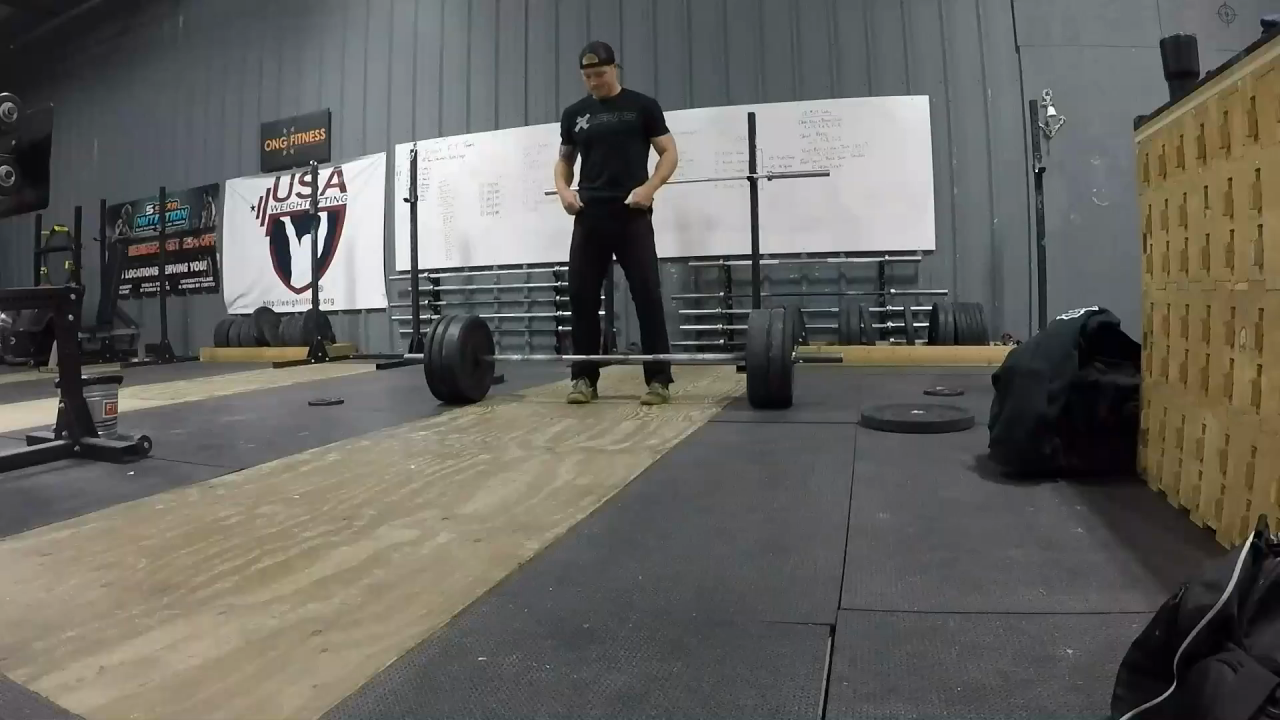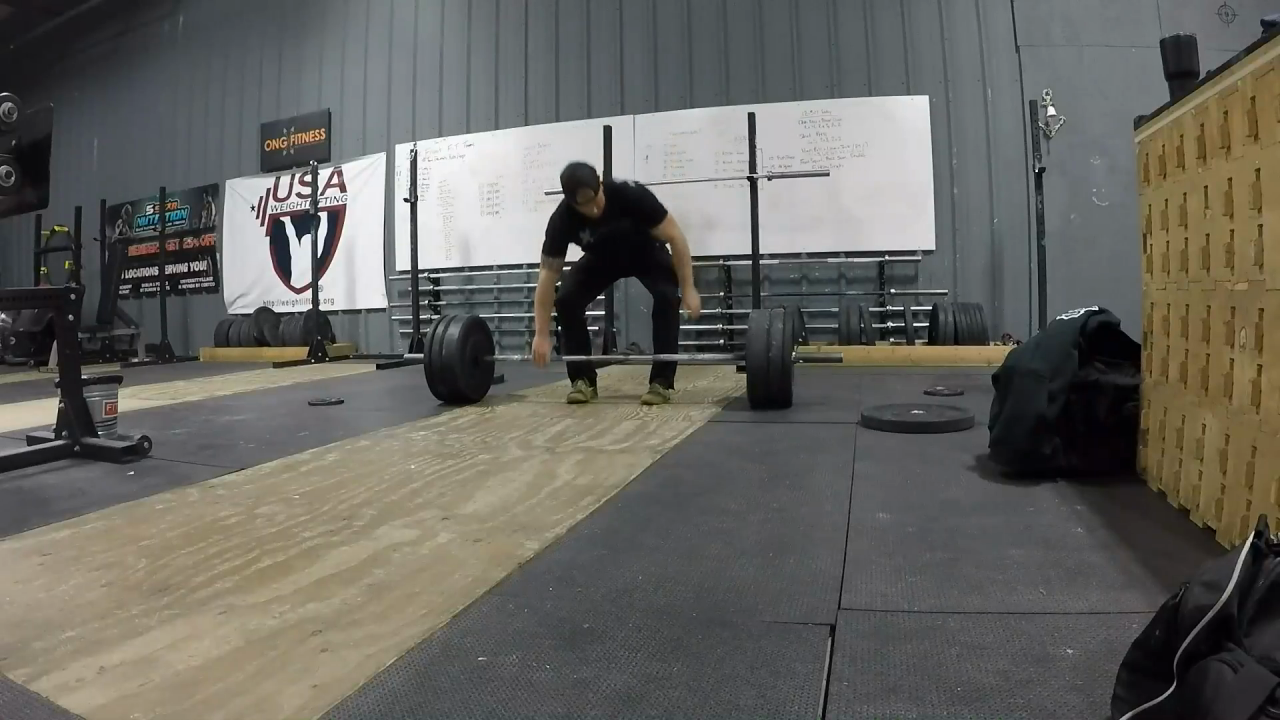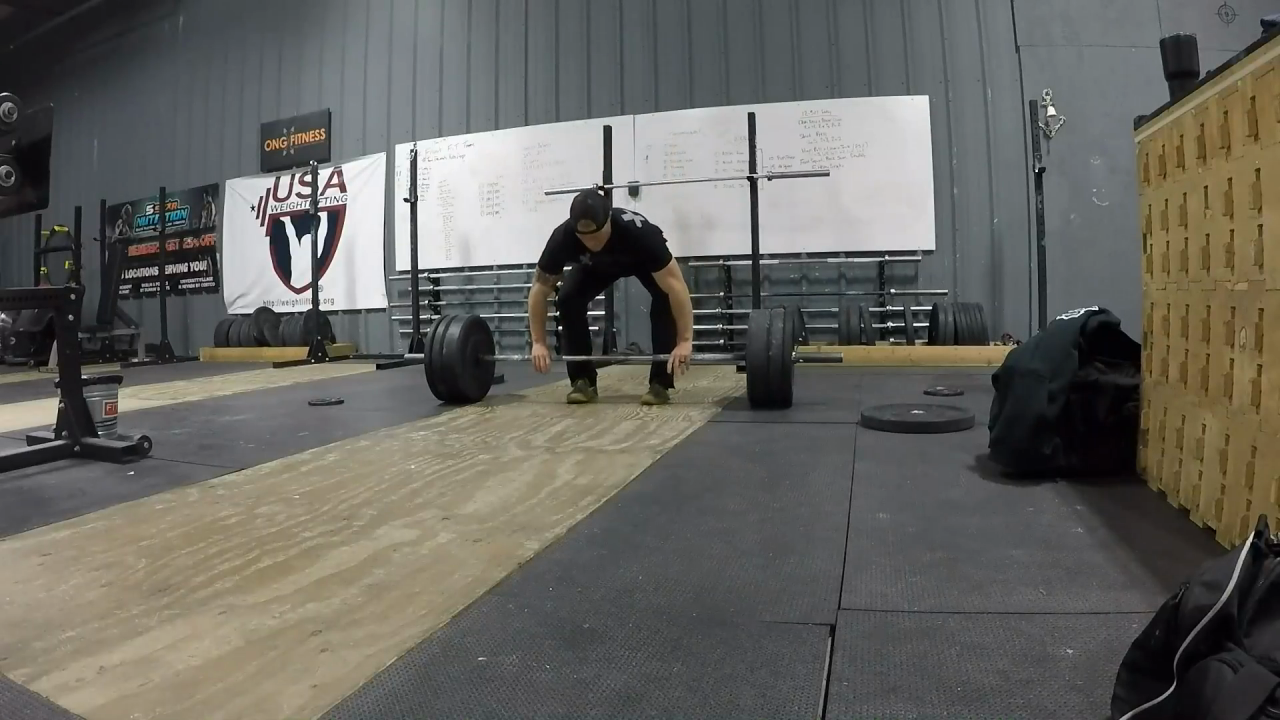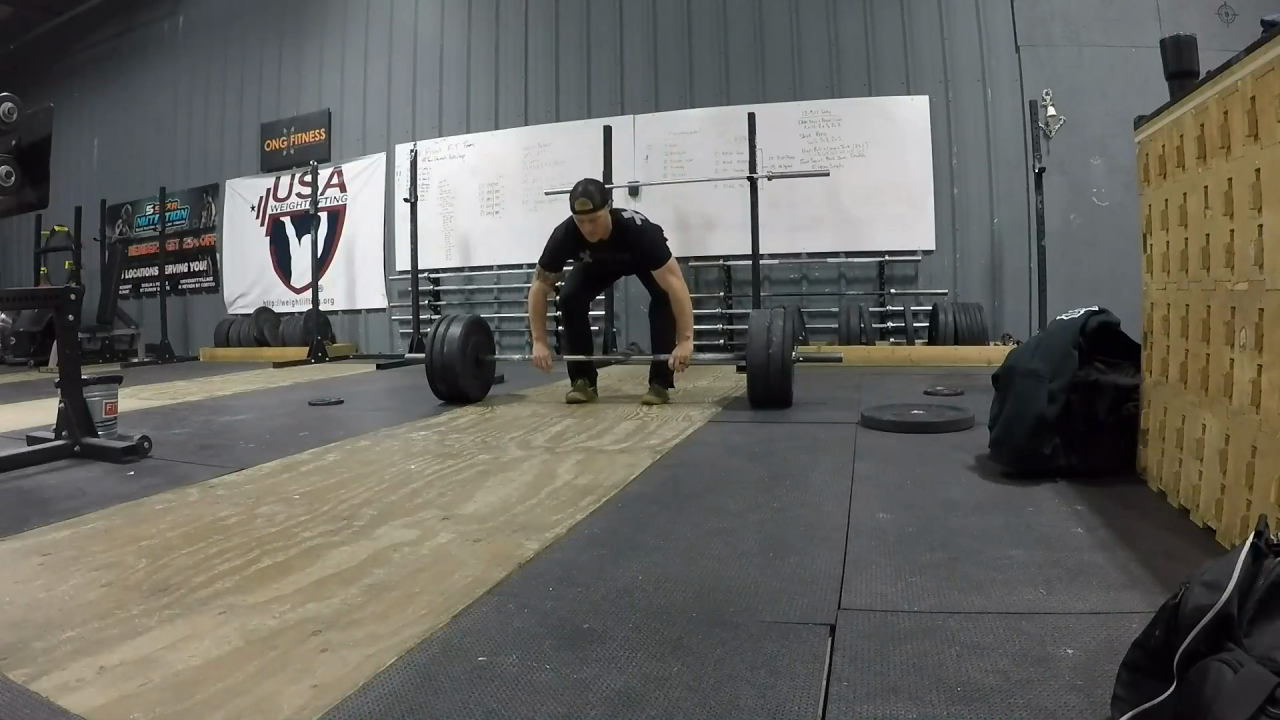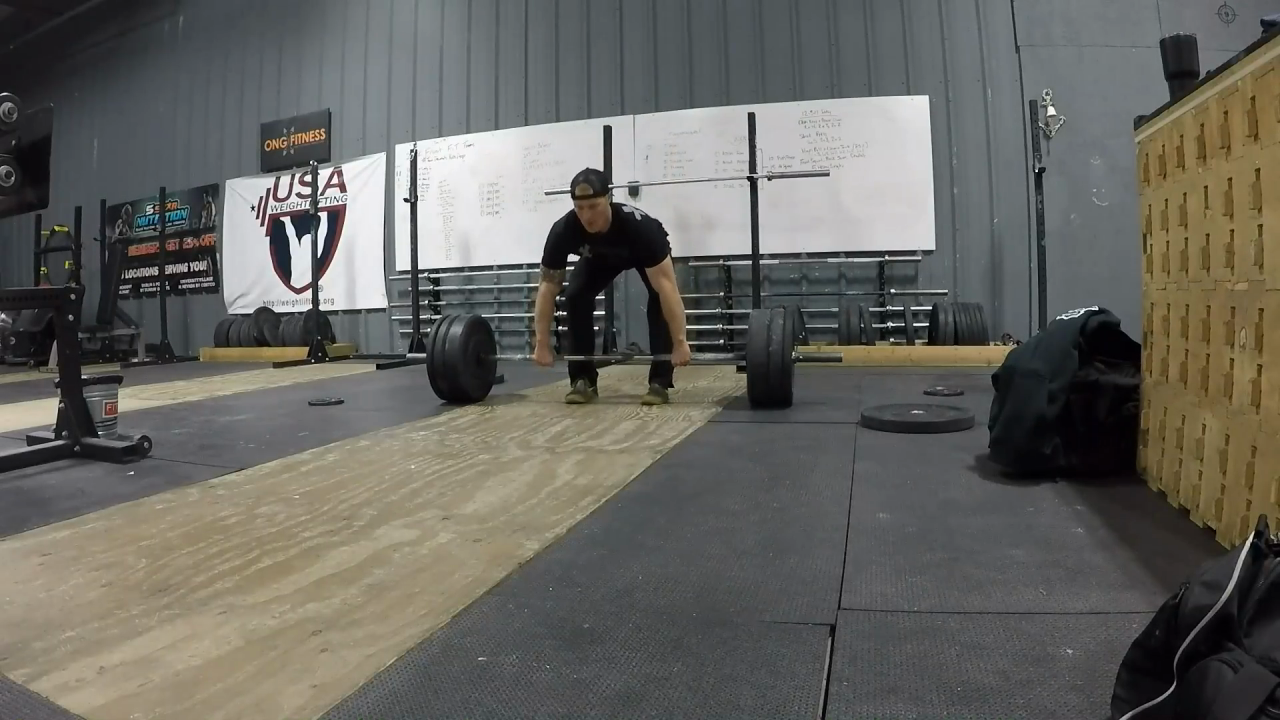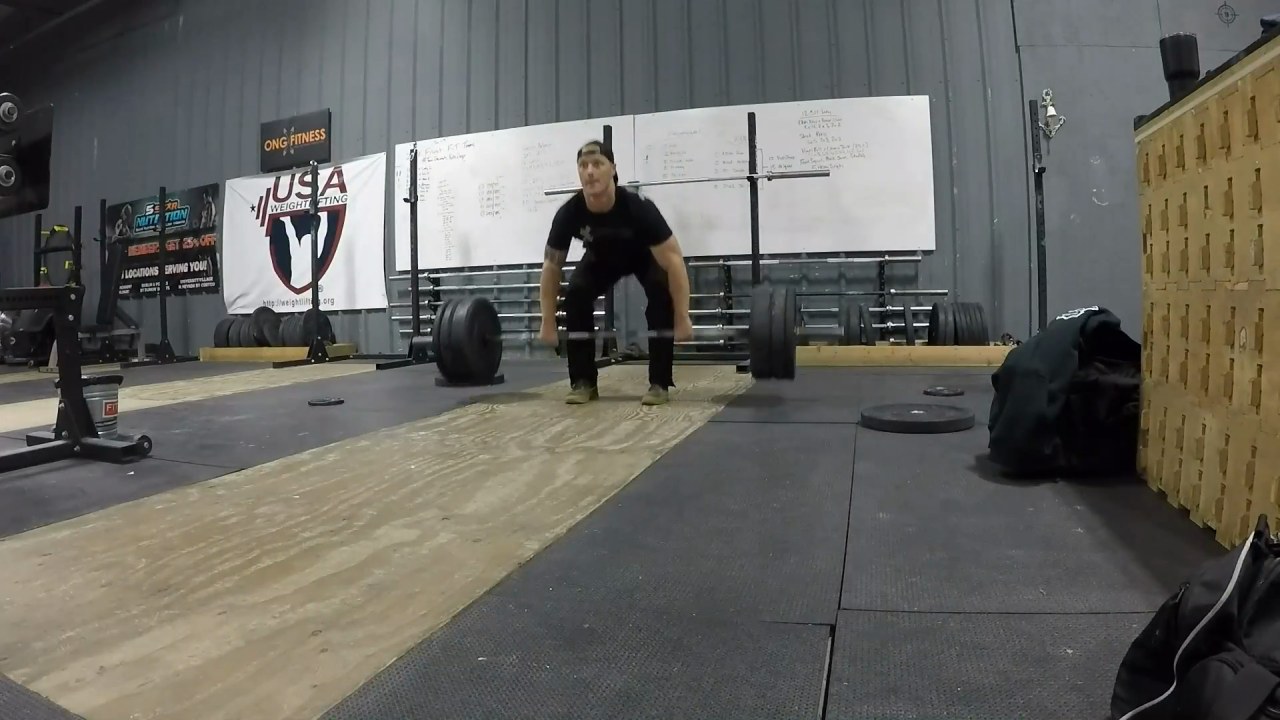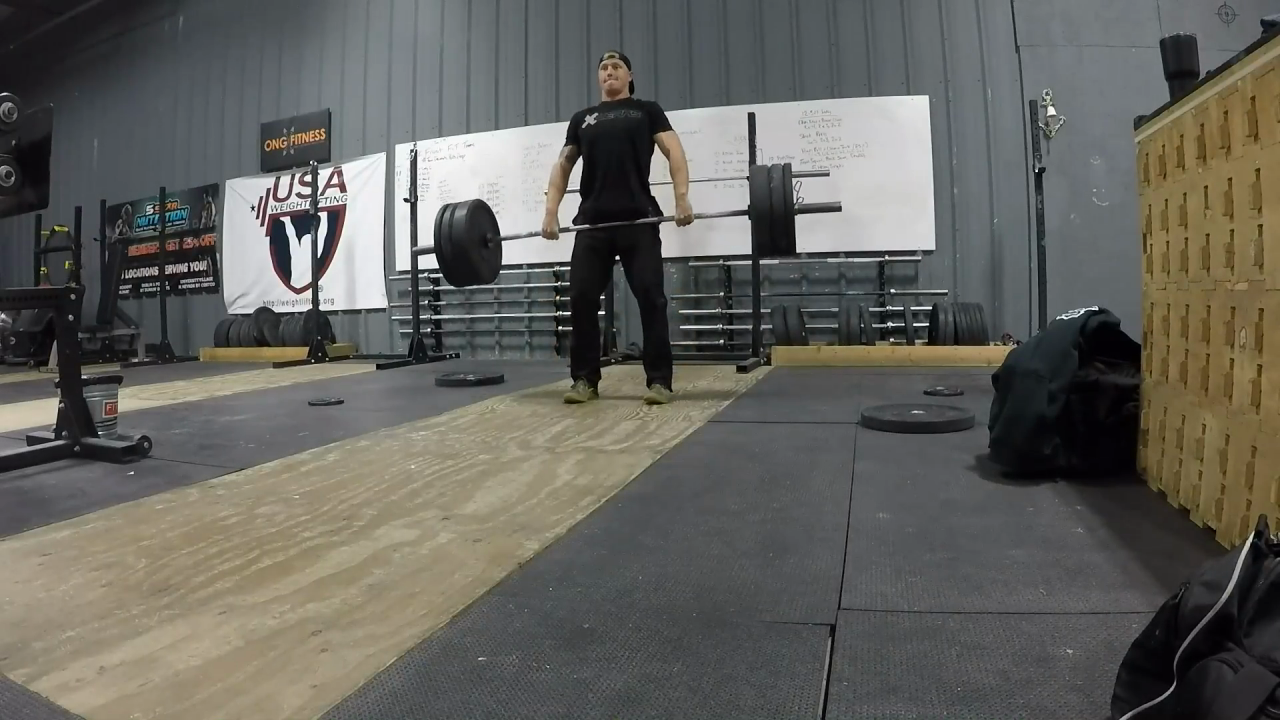
dt=0.7s
person 1, frame 1
left shoulder: (642, 105)
right shoulder: (574, 113)
left elbow: (669, 152)
right elbow: (563, 160)
left wrist: (650, 187)
right wrist: (564, 189)
left hip: (631, 214)
right hip: (589, 217)
left knee: (647, 295)
right knee: (582, 298)
left ankle: (658, 380)
right ankle: (584, 379)
person 1, frame 2
left shoulder: (631, 195)
right shoulder: (562, 220)
left elbow: (674, 236)
right elbow: (547, 275)
left wrist: (688, 289)
right wrist: (541, 334)
left hip: (646, 254)
right hip: (599, 259)
left knee: (668, 296)
right knee: (565, 299)
left ankle: (661, 381)
right ankle: (583, 379)
person 1, frame 3
left shoulder: (637, 230)
right shoulder: (562, 238)
left elbow: (676, 286)
right elbow: (539, 291)
left wrist: (685, 341)
right wrist: (538, 342)
left hip: (641, 259)
left knee: (665, 297)
right knee: (568, 299)
left ankle: (660, 383)
right ankle: (583, 380)
person 1, frame 4
left shoulder: (638, 230)
right shoulder: (563, 237)
left elbow: (675, 286)
right elbow: (539, 288)
left wrist: (685, 341)
right wrist: (539, 342)
left hip: (642, 259)
right hip: (598, 264)
left knee: (664, 296)
right knee: (570, 298)
left ankle: (660, 382)
right ankle: (583, 380)
person 1, frame 5
left shoulder: (638, 225)
right shoulder: (563, 231)
left elbow: (666, 287)
right elbow: (548, 289)
left wrist: (680, 343)
right wrist: (542, 344)
left hip: (642, 252)
right hip: (598, 257)
left knee: (659, 296)
right knee: (575, 296)
left ankle: (659, 382)
right ankle: (583, 380)
person 1, frame 6
left shoulder: (637, 208)
right shoulder: (569, 214)
left elbow: (672, 261)
right elbow: (551, 268)
left wrist: (681, 318)
right wrist: (549, 322)
left hip: (644, 256)
right hip: (601, 258)
left knee: (660, 295)
right knee: (575, 297)
left ankle: (659, 383)
right ankle: (583, 382)
person 1, frame 7
left shoulder: (646, 111)
right shoulder: (582, 118)
left elbow: (673, 150)
right elbow: (563, 166)
left wrist: (682, 197)
right wrist: (550, 211)
left hip: (638, 218)
right hip: (591, 220)
left knee: (650, 297)
right knee: (582, 298)
left ankle: (659, 381)
right ankle: (585, 380)
